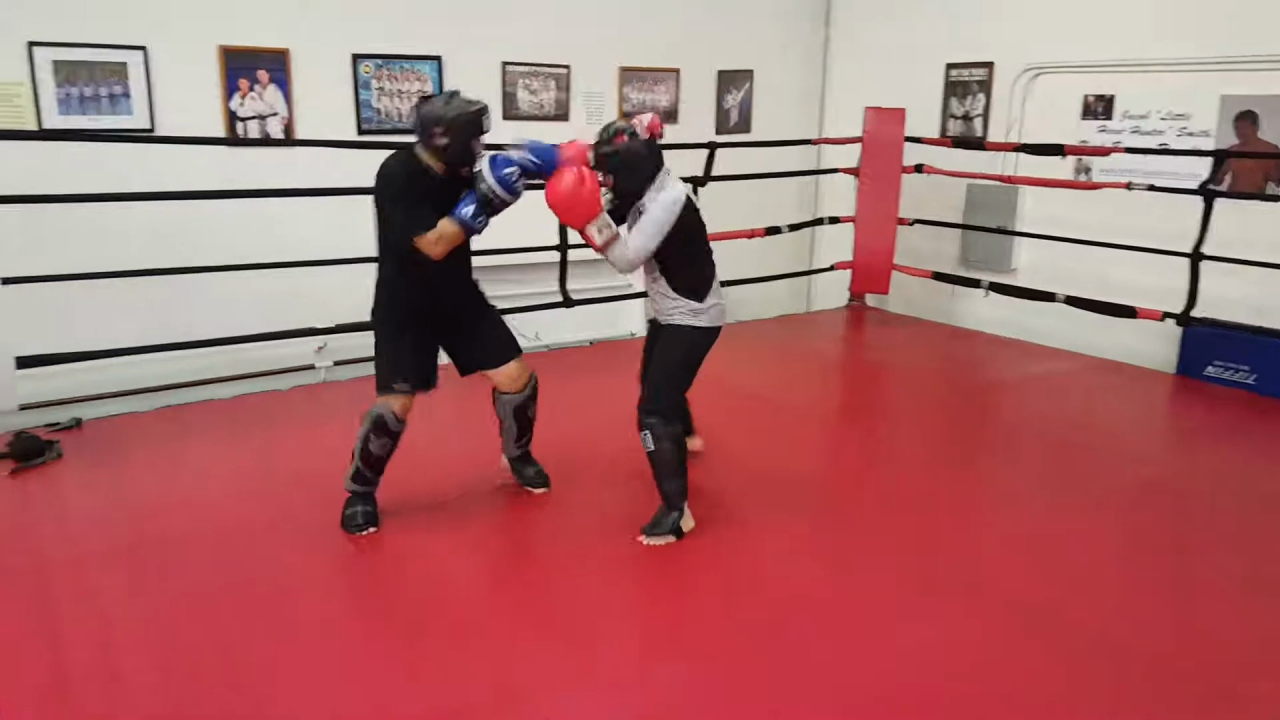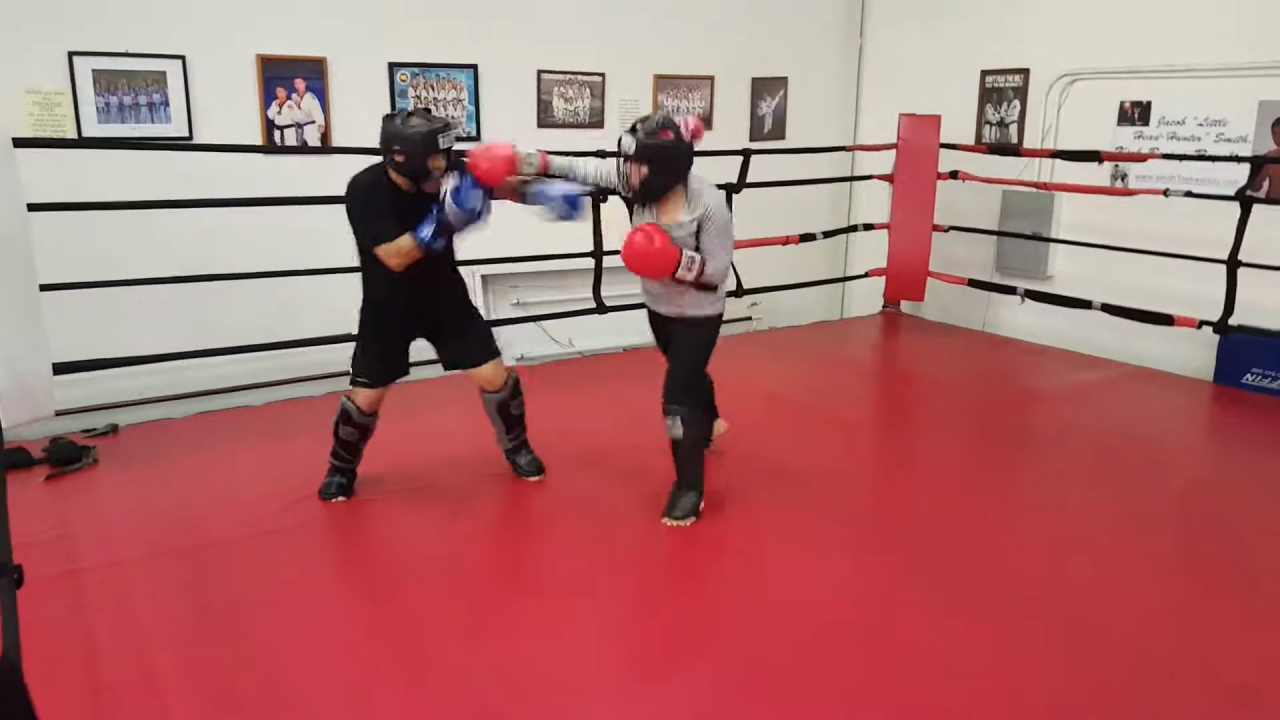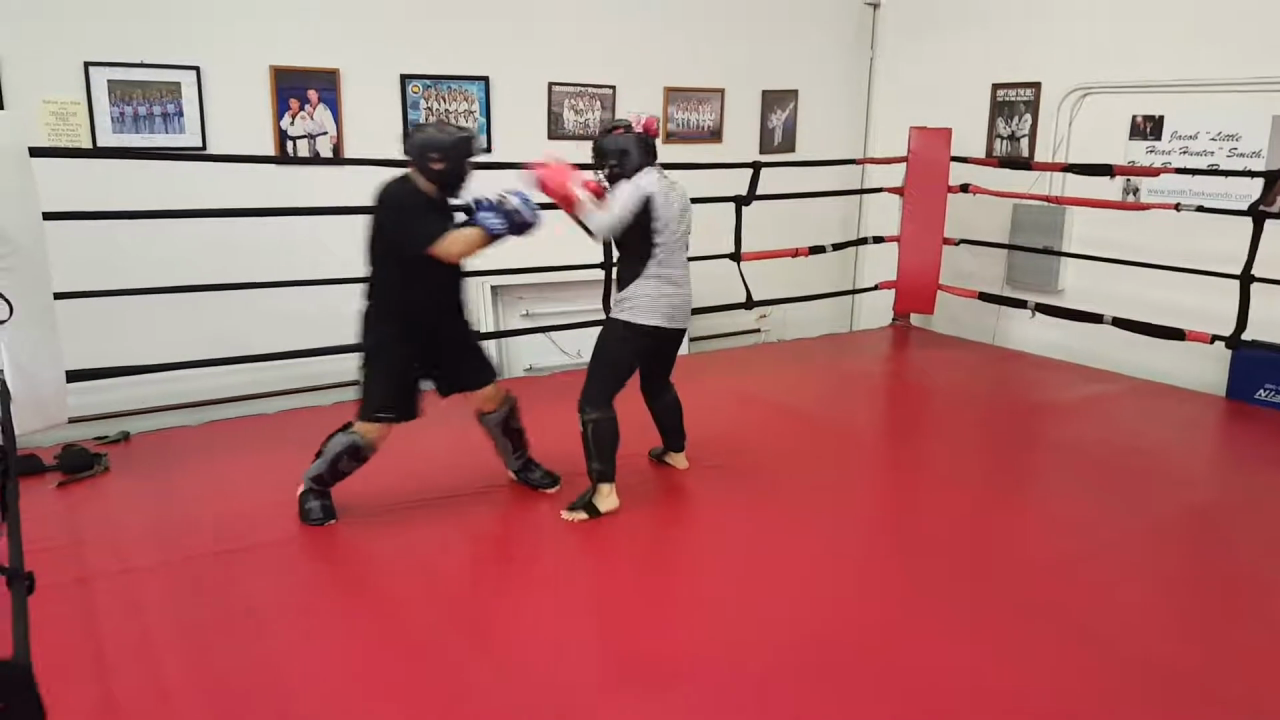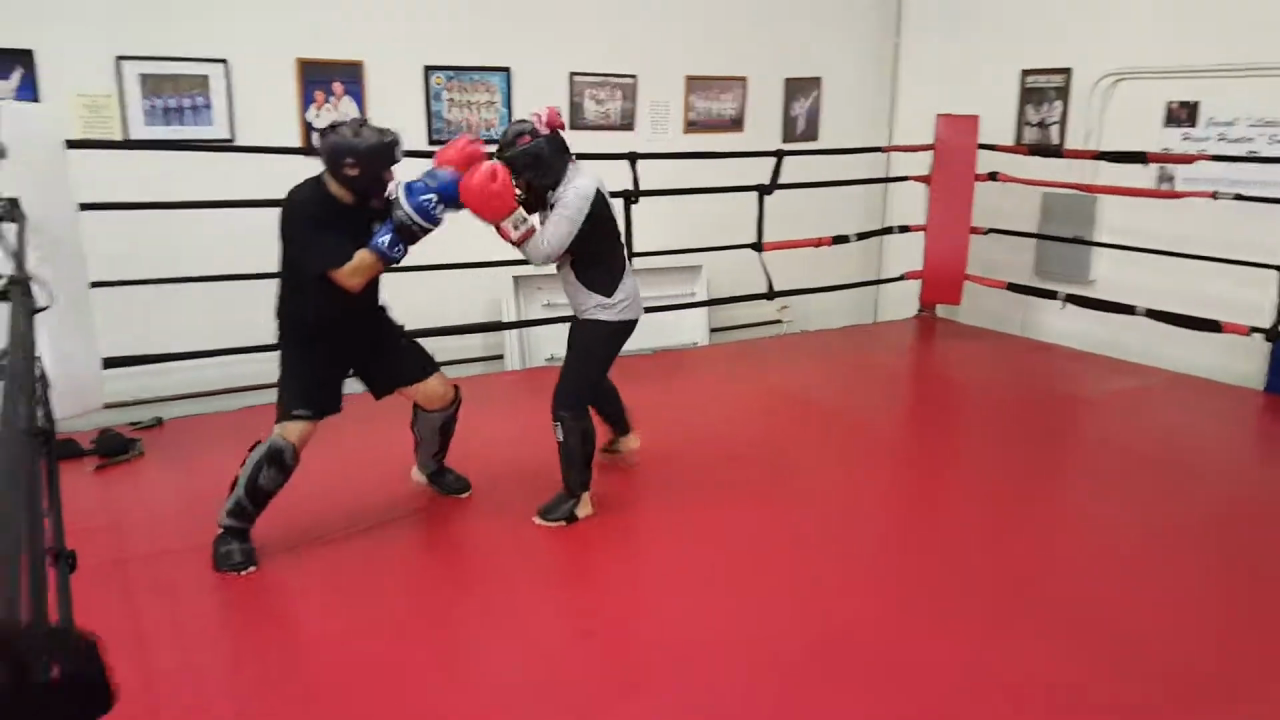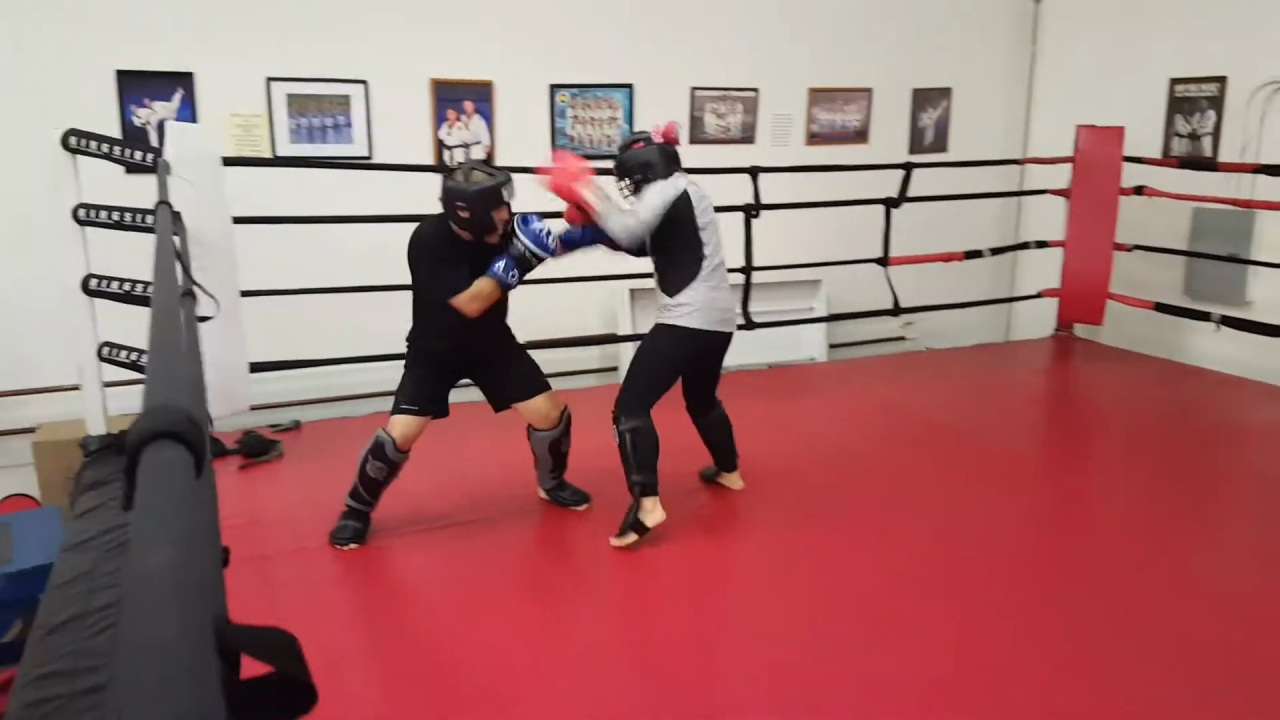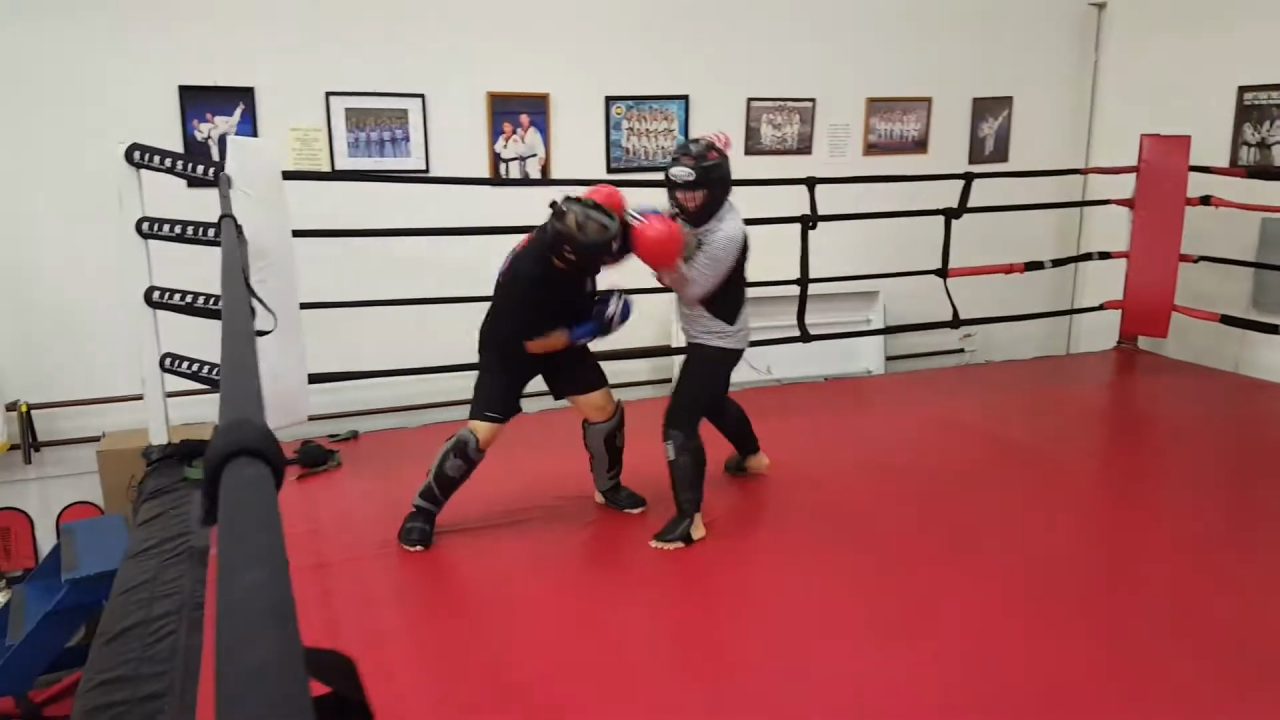
dt=0.7s
person 1, frame 1
left shoulder: (669, 198)
right shoulder: (644, 190)
left elbow: (627, 258)
right elbow: (603, 218)
left wrist: (589, 216)
right wrist: (574, 183)
left hip: (693, 318)
right hip: (667, 313)
left knee: (654, 409)
right knee: (658, 387)
left ankle: (676, 510)
right ankle: (683, 438)
person 1, frame 2
left shoulder: (709, 204)
right shoulder: (634, 181)
left elbow: (717, 272)
right elbow: (577, 171)
left wrist: (676, 261)
right wrist: (515, 161)
left hip: (699, 310)
right hip: (663, 304)
left knee: (678, 397)
right knee: (686, 370)
left ankle: (690, 490)
right ankle: (710, 423)
person 1, frame 3
left shoulder: (635, 187)
right shoulder: (676, 192)
left elbow: (603, 225)
left wrist: (571, 190)
right wrist: (601, 200)
left hip: (637, 314)
right hip: (675, 315)
left knee: (595, 398)
right knee: (657, 380)
left ankle: (603, 491)
right ankle: (675, 450)
person 1, frame 4
left shoulder: (578, 191)
right shoulder: (560, 182)
left elbow: (541, 252)
left wrist: (502, 210)
left hip: (608, 312)
right hip: (598, 307)
left knee: (568, 401)
right knee: (590, 377)
left ankle: (578, 497)
right ankle: (623, 435)
person 1, frame 5
left shoulder: (669, 190)
right shoulder: (687, 194)
left elbow: (626, 228)
right elbow: (644, 241)
left wrist: (582, 192)
right wrist: (594, 226)
left hip: (686, 320)
right hip: (719, 319)
left knee: (630, 407)
right knee: (702, 398)
left ankle: (646, 504)
right ankle: (728, 470)
person 1, frame 6
left shoulder: (732, 234)
right shoulder: (692, 212)
left elbow: (691, 289)
left wrist: (667, 263)
left hip: (717, 338)
right hip: (703, 333)
left knee: (681, 421)
right knee: (713, 400)
left ankle: (689, 518)
right ankle: (751, 456)
person 2, frame 1
left shoulder: (456, 166)
right shoulder: (398, 175)
right elbow: (434, 245)
left wrist: (520, 166)
right wrist: (482, 201)
left hip: (458, 296)
right hip: (404, 306)
left knee: (515, 376)
right knee: (395, 405)
left ankle: (518, 456)
right ankle: (360, 491)
person 2, frame 2
left shoulder: (445, 175)
right shoulder: (367, 189)
left elbow: (498, 185)
right elbow: (395, 258)
left wrist: (541, 190)
right wrist: (442, 221)
left hip: (446, 298)
right hip: (389, 306)
left knee: (494, 377)
right knee: (364, 398)
left ankle: (516, 448)
right ankle: (342, 466)
person 2, frame 3
left shoulder: (431, 196)
right shoulder: (399, 199)
left elbow: (450, 246)
right elbow: (451, 250)
left wrist: (484, 219)
right wrist: (502, 219)
left hip: (442, 324)
right hip: (395, 333)
left knee: (493, 398)
right knee: (373, 430)
left ankle: (521, 464)
right ankle: (315, 486)
person 2, frame 4
left shoulder: (365, 195)
right shoulder: (305, 208)
left elbow: (414, 209)
right elbow: (352, 276)
left wrist: (438, 194)
right wrist: (400, 230)
left hip: (366, 325)
right hip: (310, 336)
left knee: (440, 394)
right knee: (291, 436)
left ankle: (430, 468)
right ankle: (233, 528)
person 2, frame 5
left shoulder: (493, 229)
right shoulder: (429, 241)
left elbow: (536, 241)
right elbow: (470, 303)
left wrist: (582, 235)
right wrist: (515, 261)
left hip: (491, 342)
right hip: (434, 350)
left knee: (549, 414)
right knee: (399, 434)
left ankle: (552, 484)
right ankle: (357, 508)
person 2, frame 6
left shoulder: (566, 235)
right shoulder: (527, 276)
left elbow: (598, 256)
right elbow: (535, 345)
left wrist: (618, 236)
right wrist: (596, 324)
left hip: (555, 334)
right hip: (510, 348)
left knee: (602, 409)
right knee: (481, 434)
left ankle: (609, 486)
right ankle: (423, 510)
